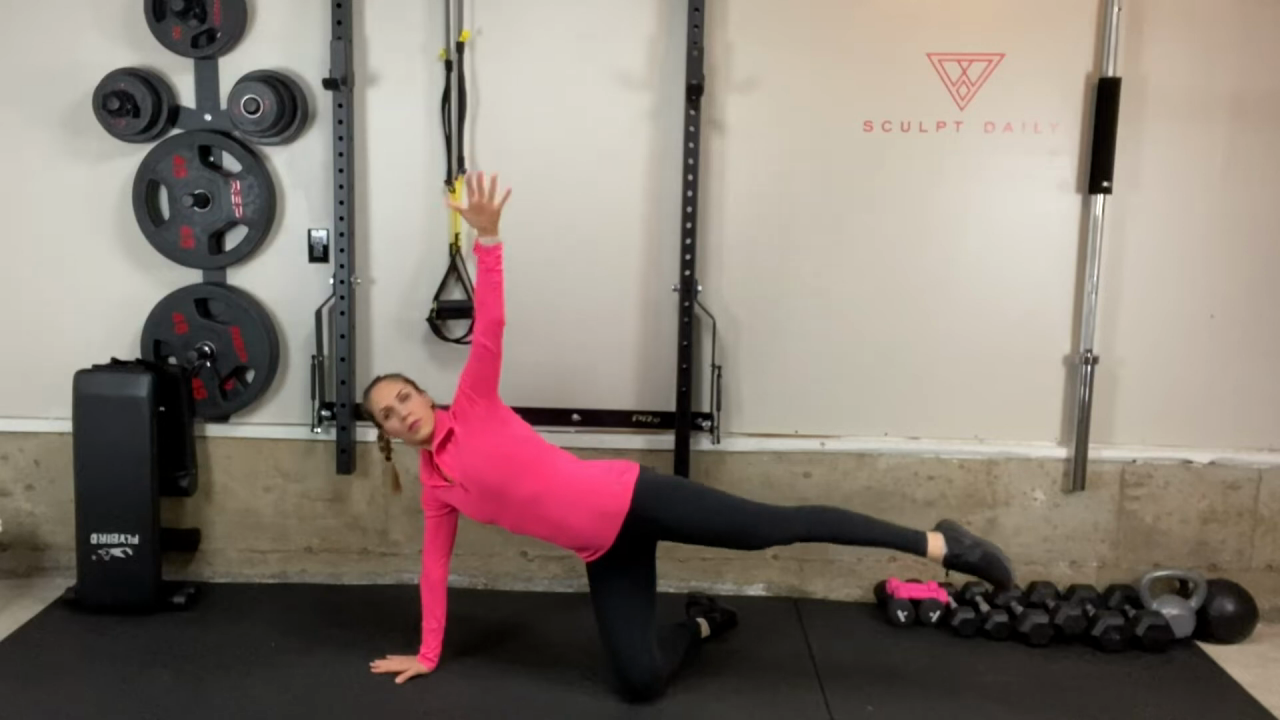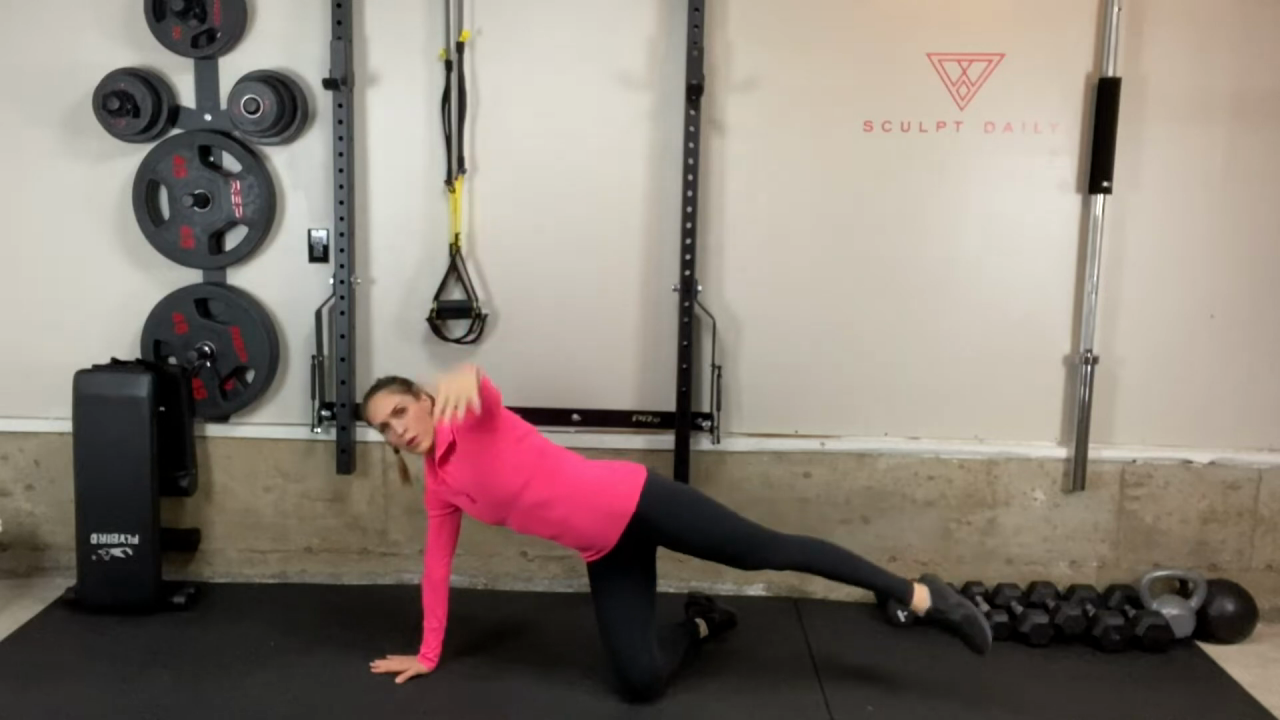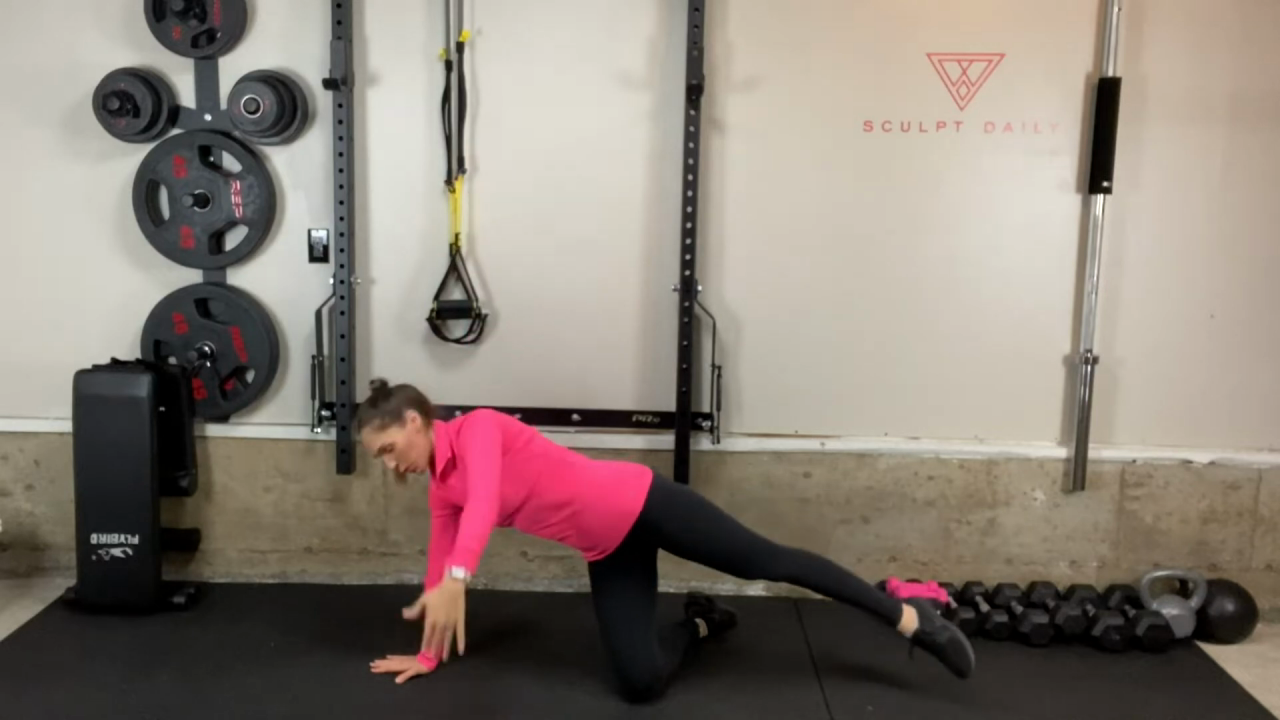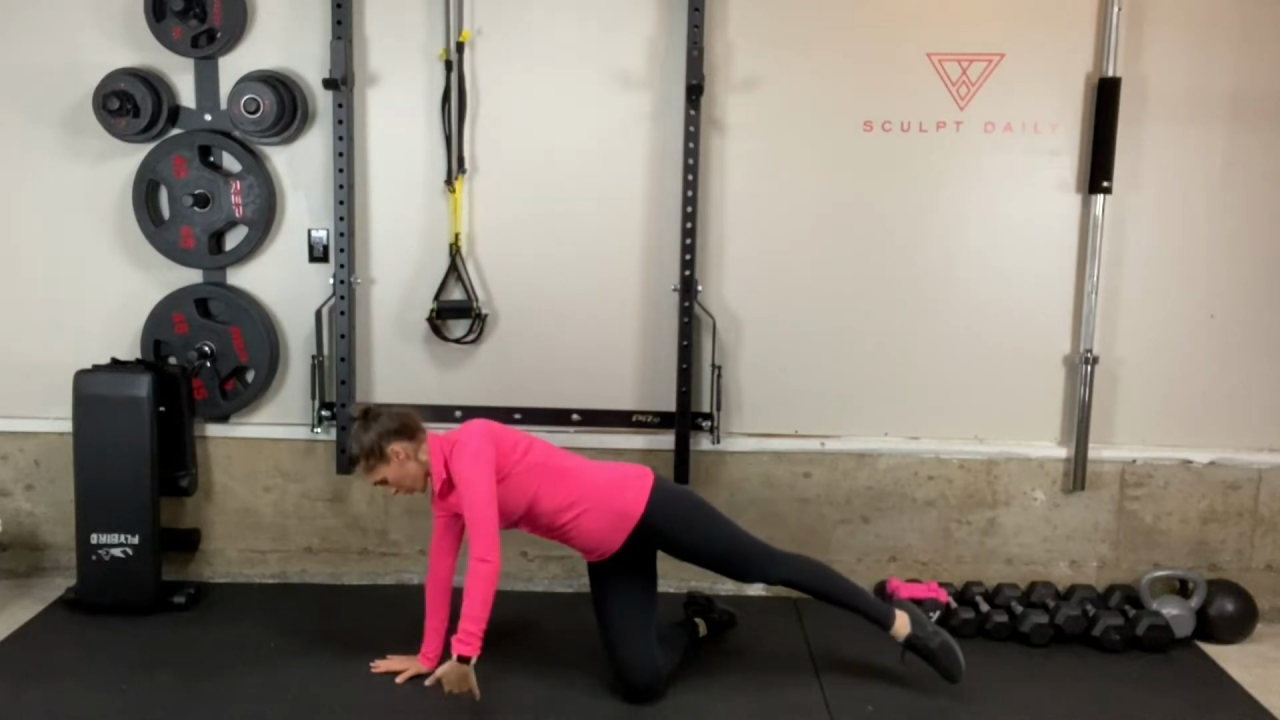
dt=0.3s
person 1, frame 1
left shoulder: (474, 406)
right shoulder: (435, 483)
left elbow: (491, 327)
right elbow: (435, 567)
left wrist: (487, 236)
right wrist: (427, 651)
left hip: (630, 498)
right hip: (603, 547)
left knee: (774, 528)
right knee: (639, 682)
left ankle: (938, 544)
right ankle: (698, 624)
person 1, frame 2
left shoulder: (475, 428)
right shoulder: (438, 489)
left elbow: (487, 396)
right elbow: (437, 568)
left wrist: (463, 378)
right wrist: (426, 652)
left hip: (630, 501)
right hip: (602, 550)
left knee: (769, 550)
right knee: (639, 682)
left ankle: (920, 596)
right ankle: (696, 623)
person 1, frame 3
left shoulder: (477, 427)
right shoulder: (440, 488)
left elbow: (486, 500)
right elbow: (438, 563)
left wrist: (457, 581)
right wrist: (428, 651)
left hip: (637, 503)
right hip: (607, 552)
left knee: (769, 561)
right knee: (641, 682)
left ankle: (909, 618)
right ankle: (698, 623)
person 1, frame 4
left shoulder: (468, 444)
right shoulder: (443, 492)
left elbow: (486, 558)
right elbow: (440, 567)
left wrist: (464, 654)
right wrist: (427, 657)
left hip: (638, 504)
right hip: (607, 552)
left knee: (767, 565)
right knee: (640, 683)
left ankle: (901, 623)
right ankle: (697, 623)
